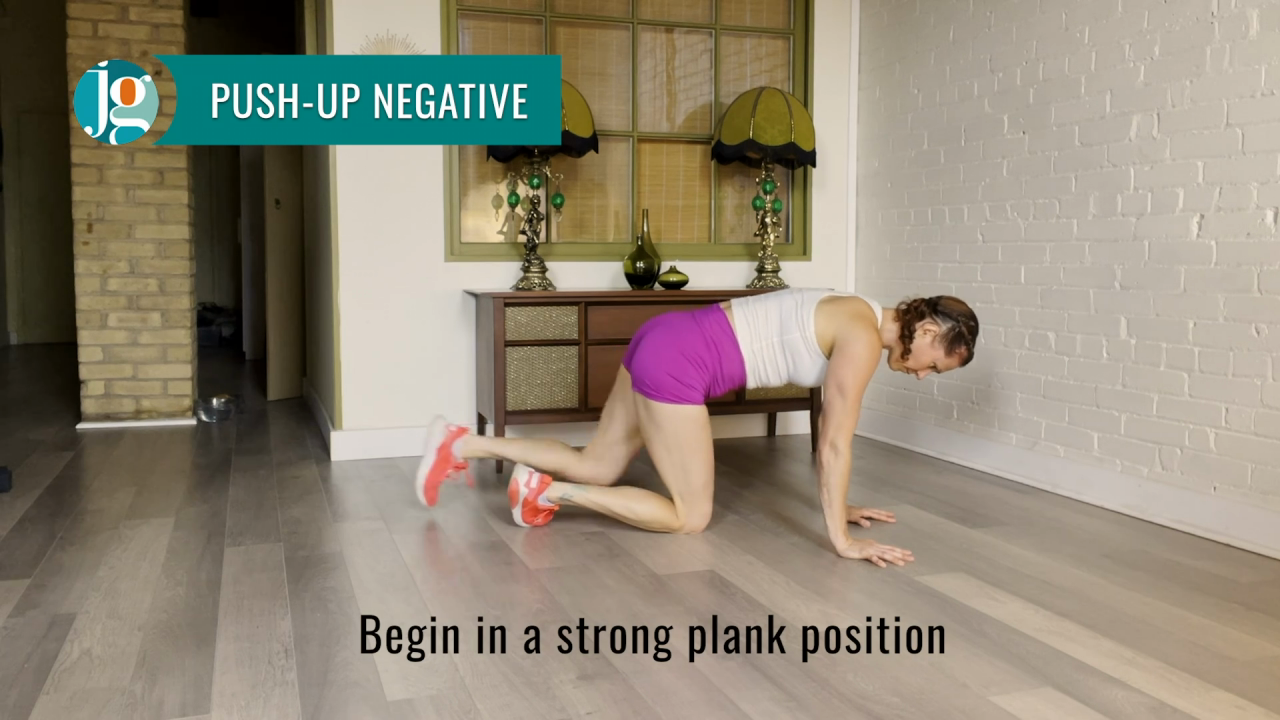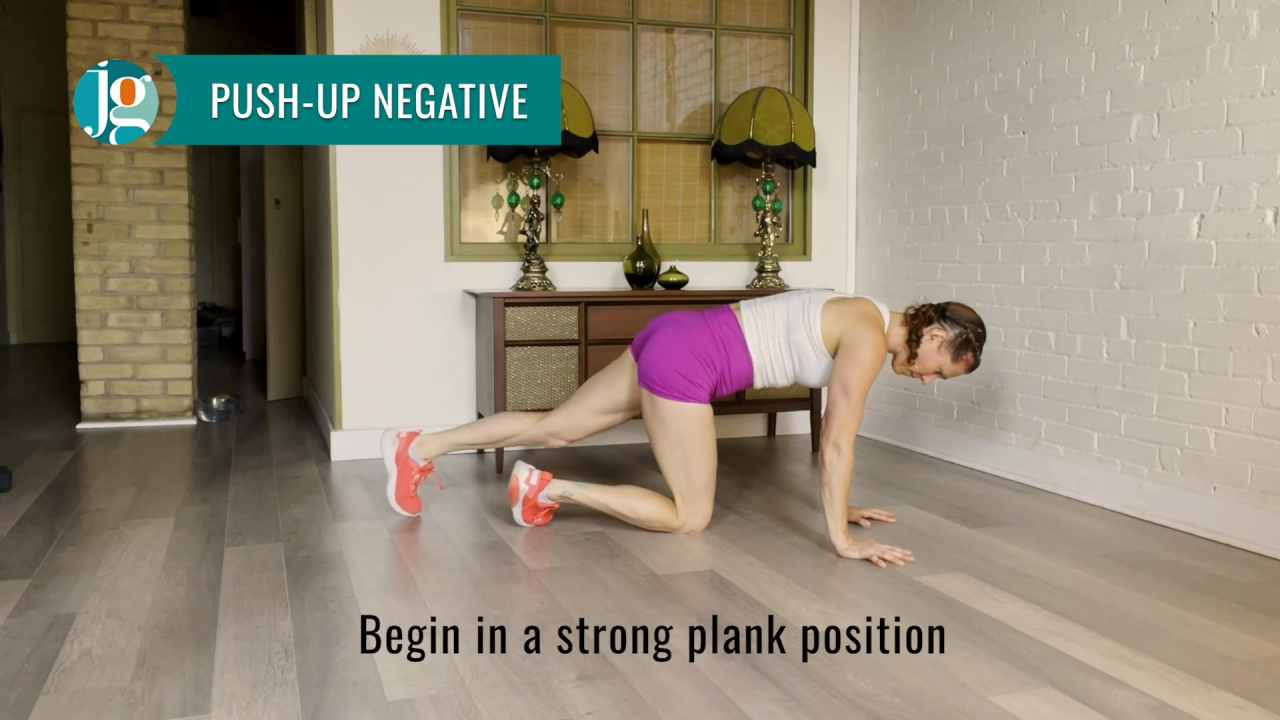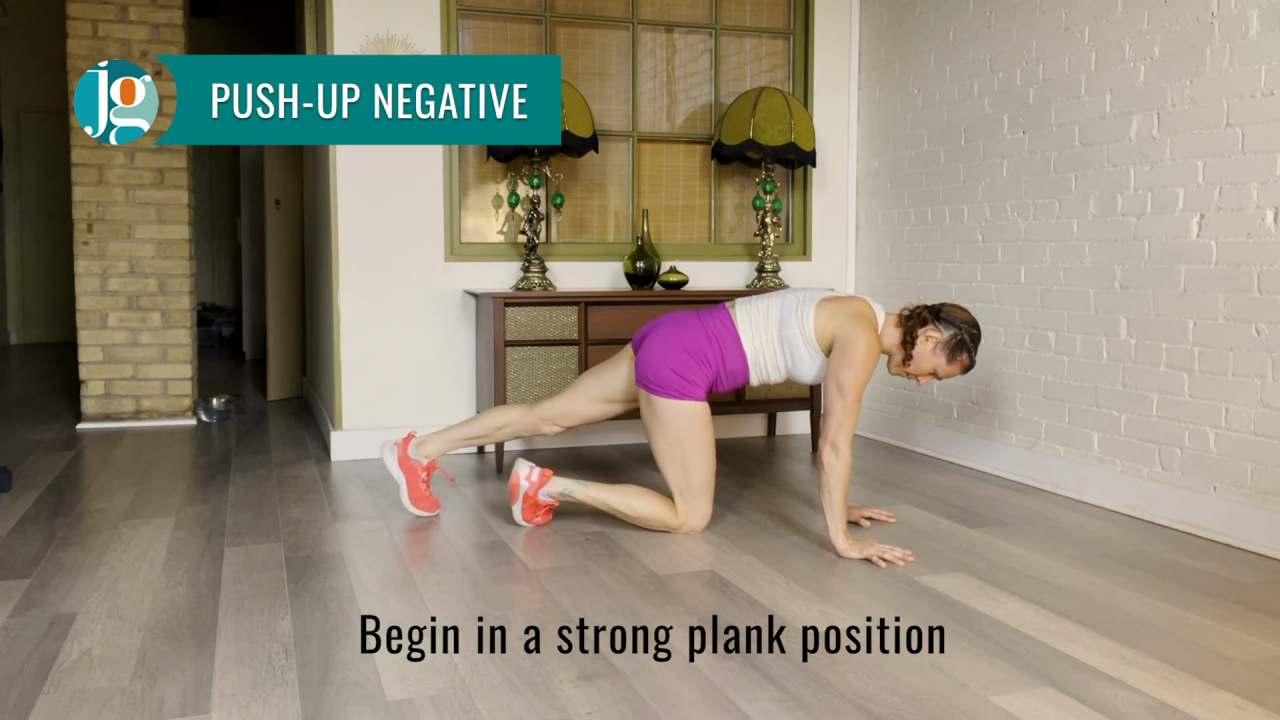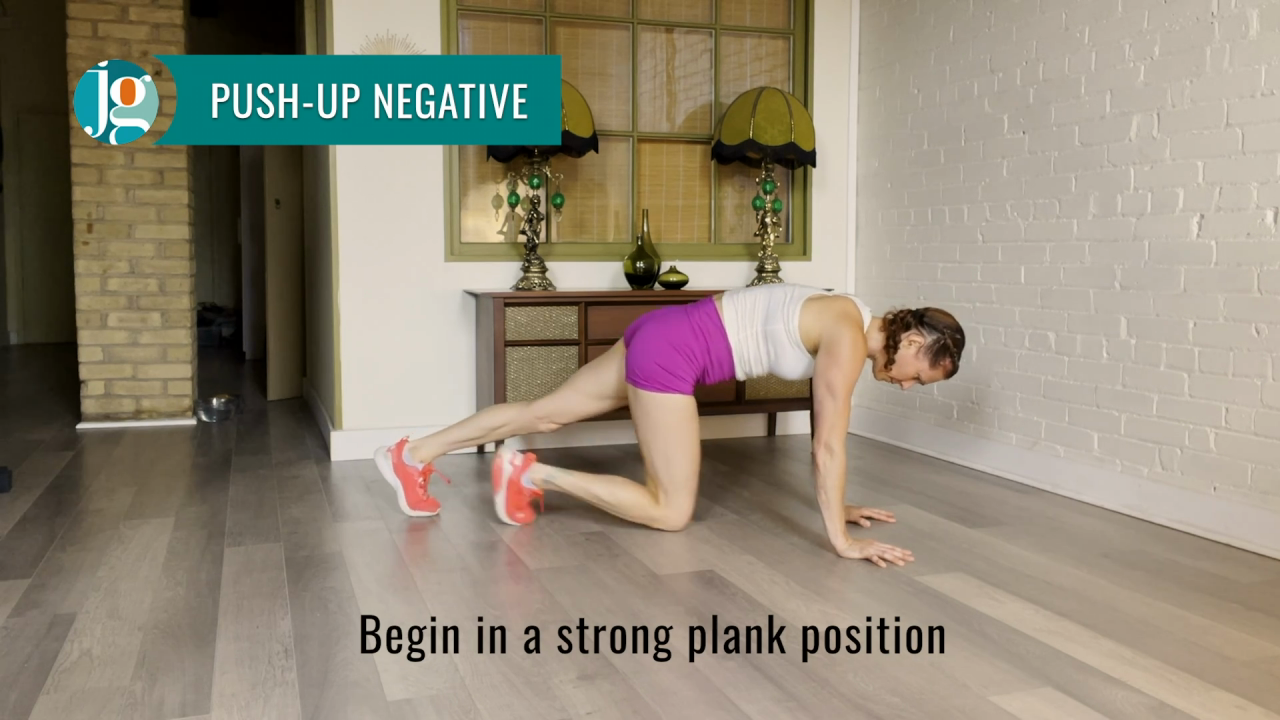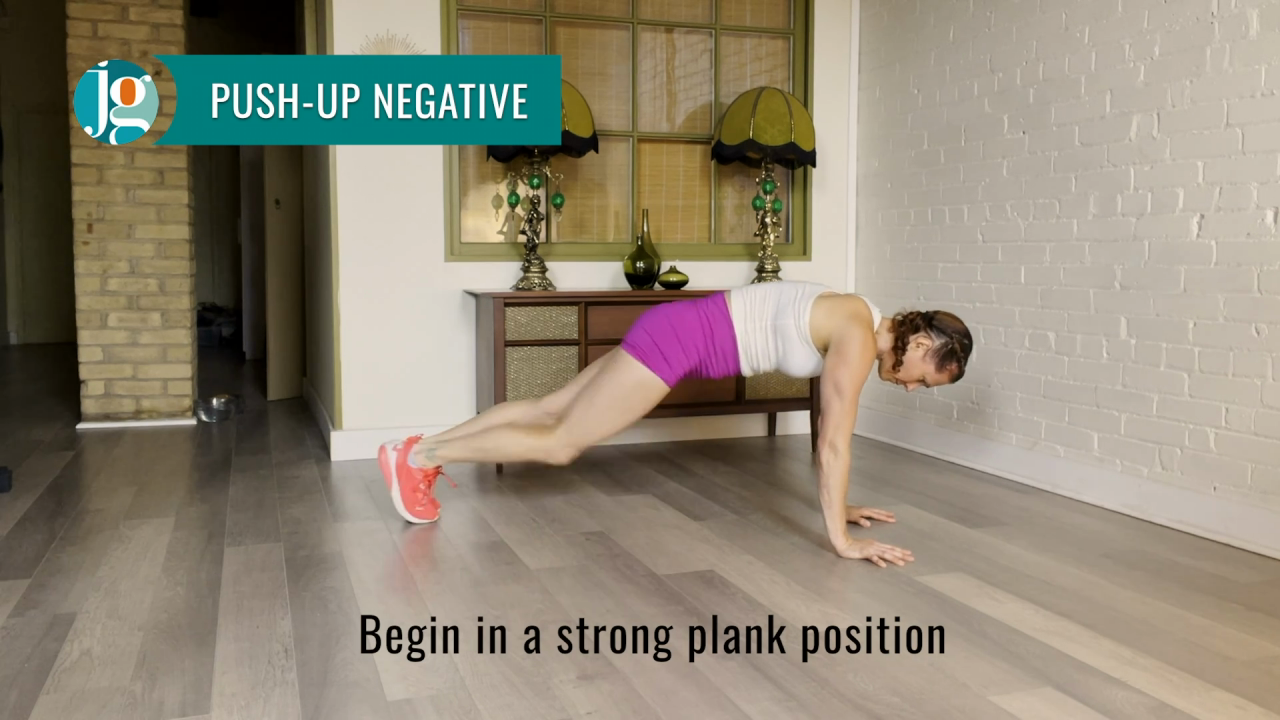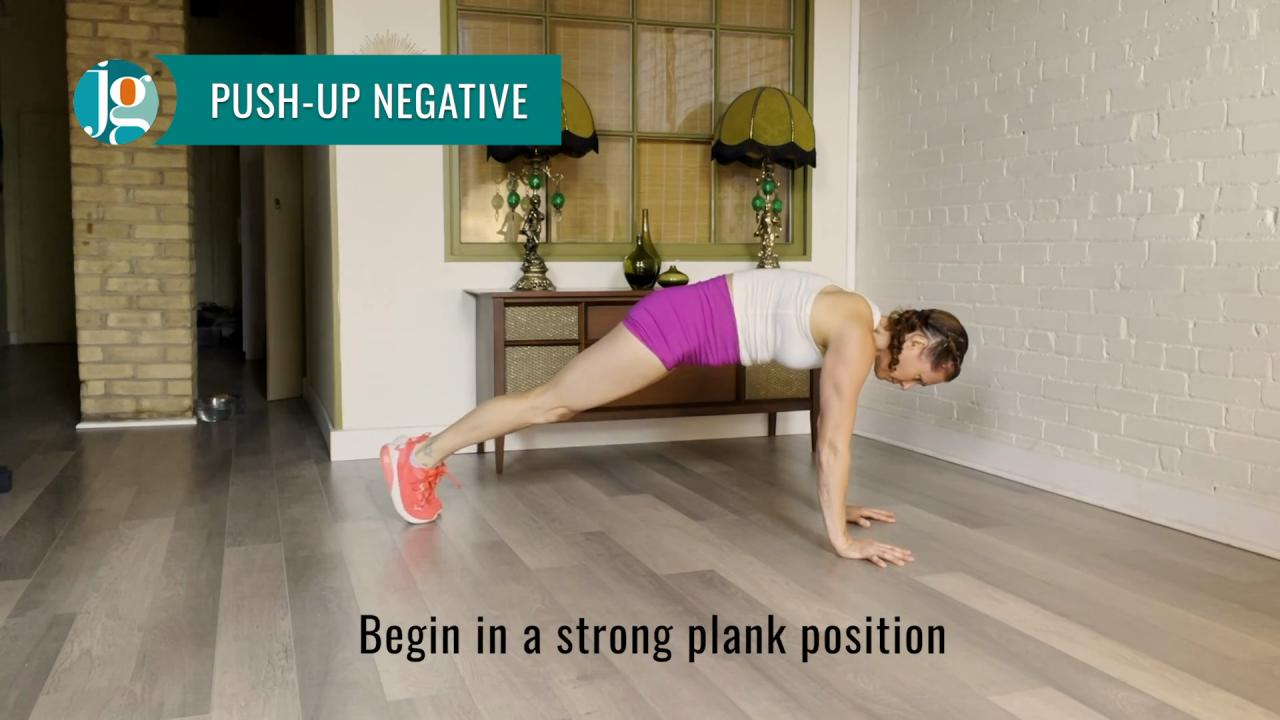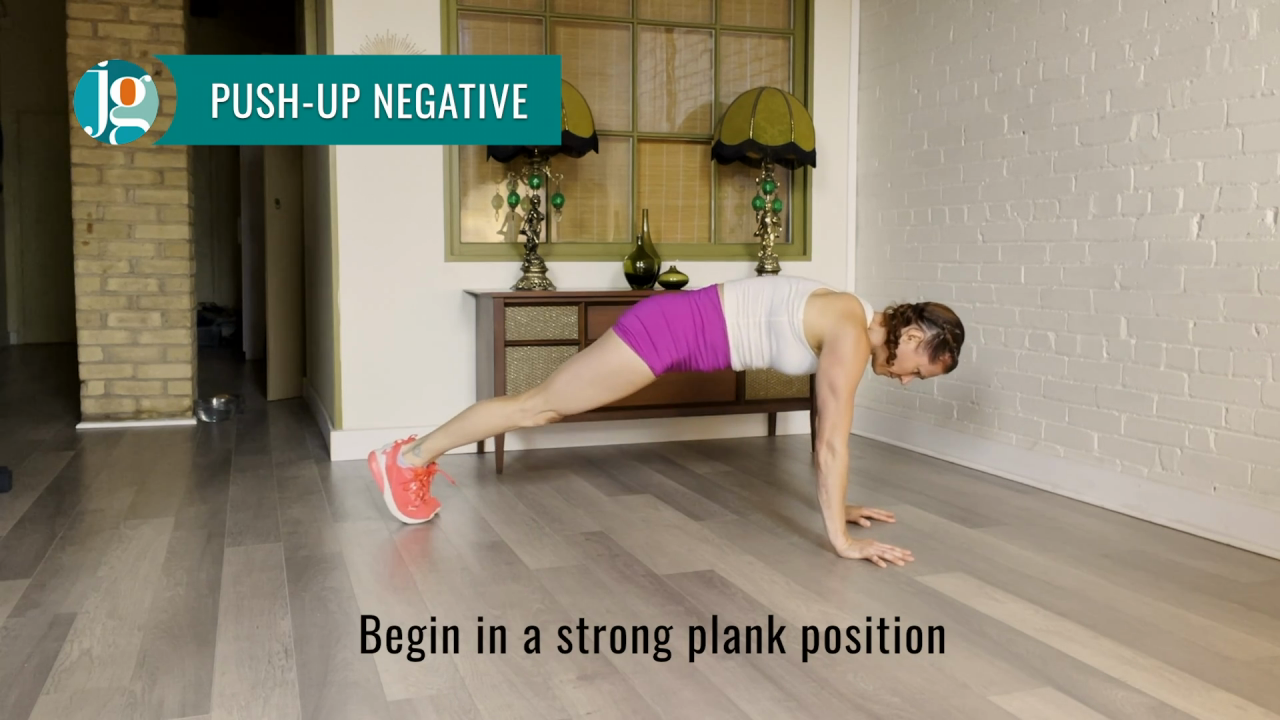
dt=0.3s
person 1, frame 1
left shoulder: (854, 322)
right shoulder: (865, 336)
left elbow: (831, 429)
right elbow: (835, 445)
left wrist: (840, 506)
right wrist: (841, 539)
left hip: (668, 341)
right hip: (677, 364)
left knee: (598, 472)
right knee: (690, 517)
left ankle: (461, 444)
right ankle: (548, 492)
person 1, frame 2
left shoulder: (859, 324)
right shoulder: (870, 337)
left elbow: (833, 431)
right elbow: (837, 444)
left wrist: (840, 506)
right wrist: (842, 539)
left hip: (672, 340)
right hip: (685, 362)
left knee: (555, 427)
right knee: (690, 517)
left ankle: (416, 449)
right ankle: (548, 489)
person 1, frame 3
left shoulder: (858, 324)
right shoulder: (864, 336)
left elbow: (832, 435)
right elbow: (835, 444)
left wrist: (839, 504)
right wrist: (841, 538)
left hip: (670, 340)
right hip: (682, 360)
left knee: (549, 416)
right knee: (692, 516)
left ankle: (415, 451)
right ankle: (549, 487)
person 1, frame 4
left shoulder: (850, 324)
right shoulder: (848, 337)
left elbow: (826, 434)
right elbow: (828, 444)
left wrist: (839, 505)
right wrist: (841, 538)
left hip: (662, 336)
right hip: (672, 351)
left knee: (543, 413)
right knee: (672, 513)
left ankle: (412, 456)
right ankle: (531, 475)
person 1, frame 5
left shoulder: (855, 329)
right shoulder: (859, 336)
left elbow: (828, 427)
right elbow: (835, 443)
left wrist: (840, 506)
right wrist: (840, 538)
left hip: (677, 333)
right hip: (675, 338)
left knee: (554, 411)
right knee: (559, 444)
left ankle: (429, 446)
right ankle: (416, 457)
person 1, frame 6
left shoulder: (857, 325)
right shoulder: (857, 336)
left elbow: (827, 431)
right elbow: (833, 442)
left wrist: (839, 504)
right wrist: (840, 539)
left hip: (682, 319)
right hip: (677, 323)
left knee: (557, 404)
right knee: (548, 403)
left ankle: (429, 452)
right ankle: (419, 457)
person 1, frame 7
left shoulder: (849, 324)
right shoulder: (851, 334)
left elbow: (826, 431)
right elbow: (832, 443)
left wrist: (839, 505)
right wrist: (841, 539)
left hip: (677, 325)
right hip: (668, 328)
left knee: (546, 407)
right knee: (539, 405)
left ankle: (419, 452)
right ankle: (406, 458)
